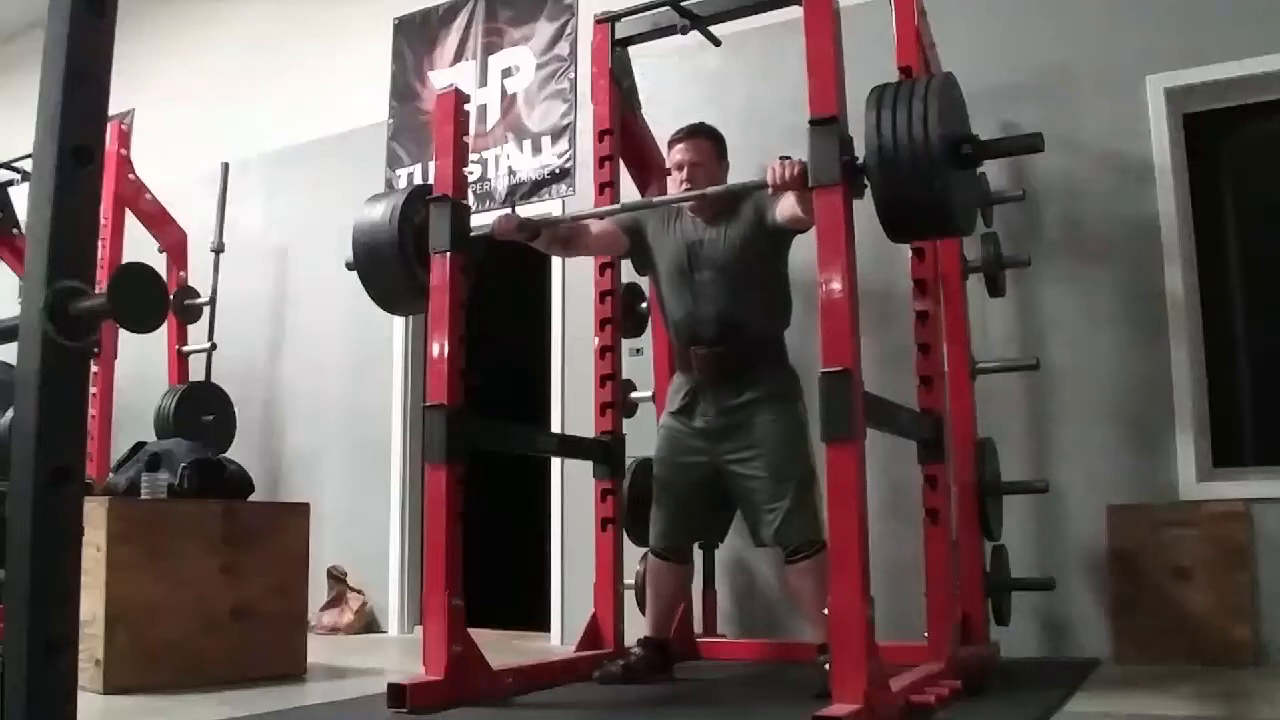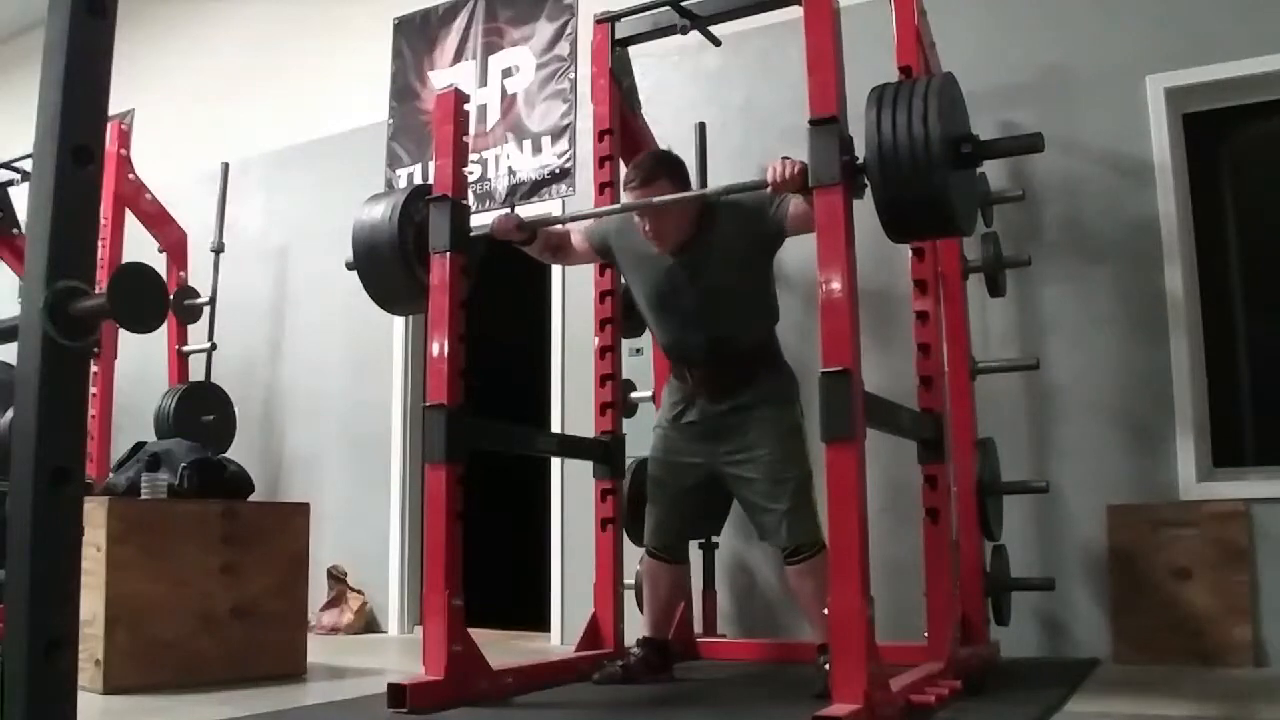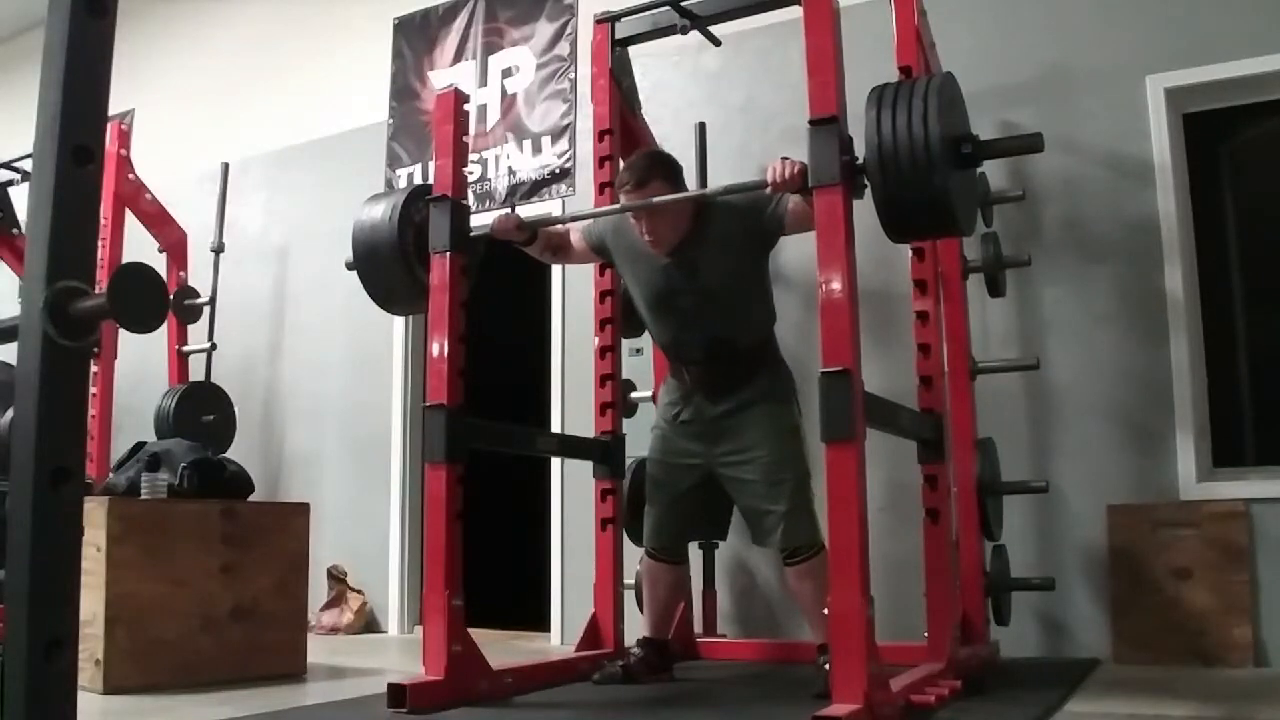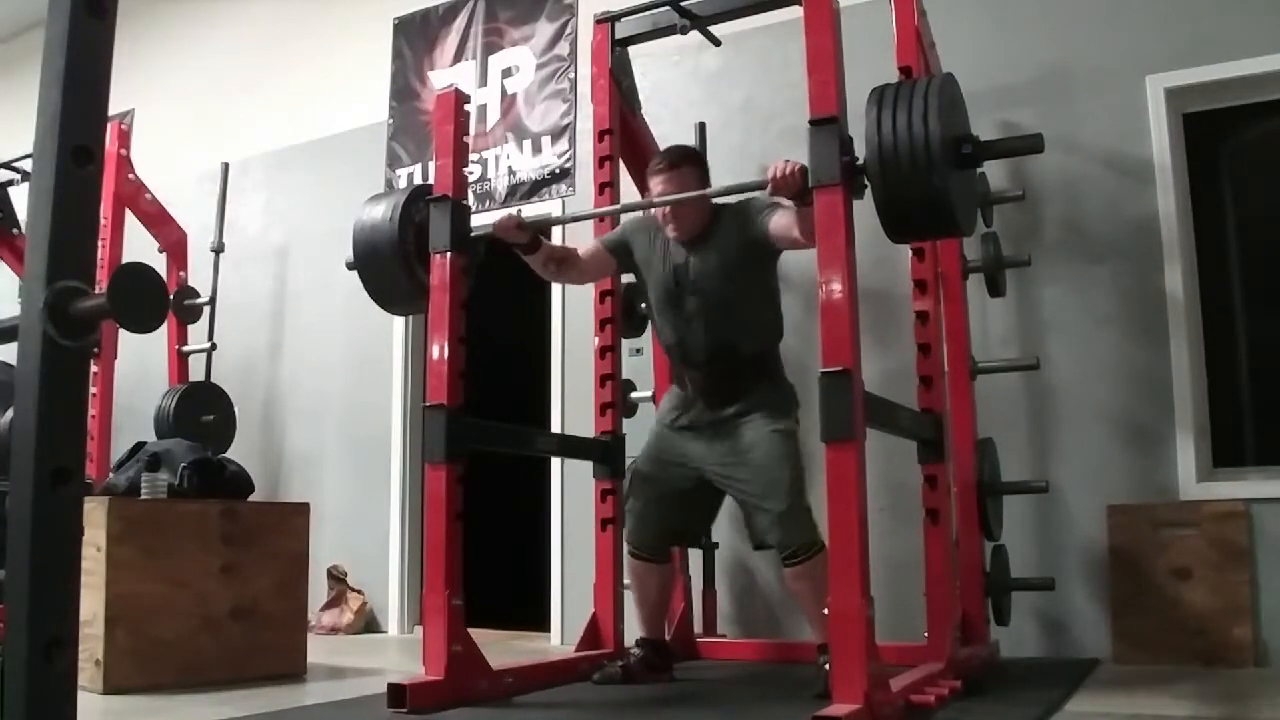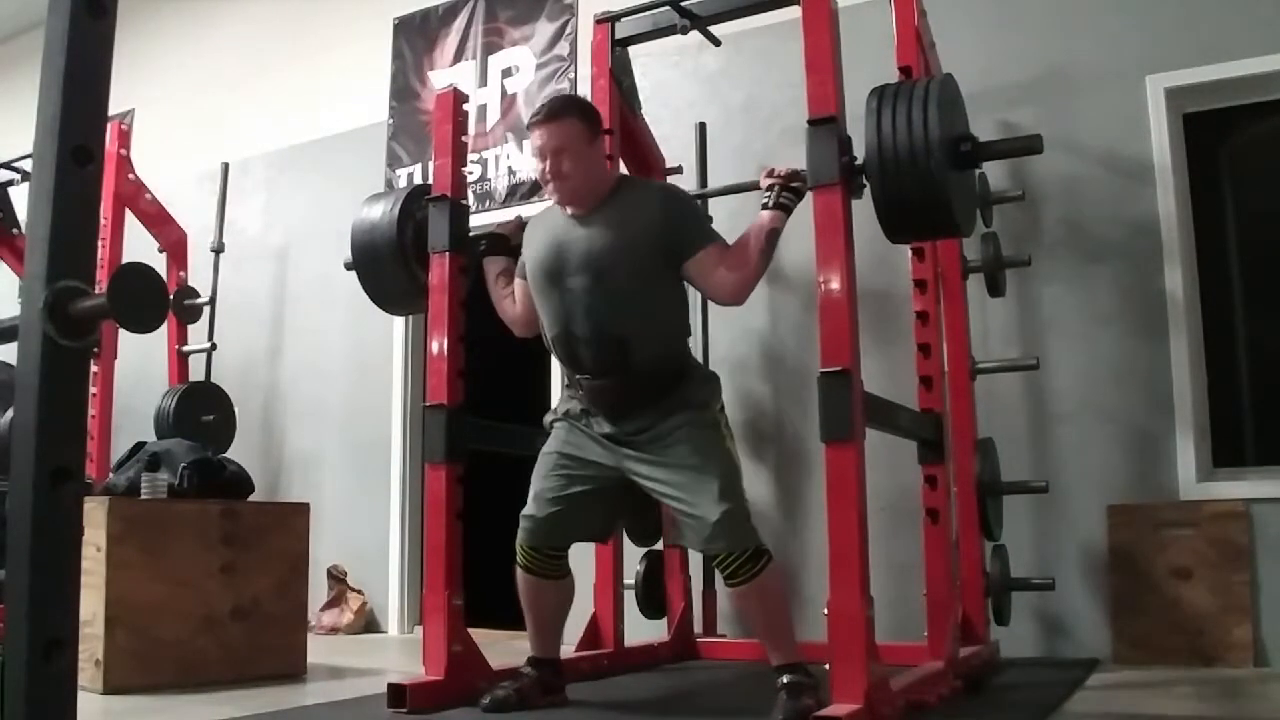
dt=1s
person 1, frame 1
left shoulder: (757, 210)
right shoulder: (654, 224)
left elbow: (804, 210)
right elbow: (580, 237)
left wrist: (800, 182)
right wrist: (528, 231)
left hip: (760, 401)
right hip: (688, 403)
left knee: (794, 535)
right knee: (667, 537)
left ankle: (833, 652)
right ankle: (654, 648)
person 1, frame 2
left shoulder: (743, 217)
right shoulder: (621, 234)
left elbow: (820, 212)
right elbow: (562, 244)
left wrist: (802, 185)
right wrist: (523, 234)
left hip: (757, 403)
right hip: (685, 403)
left knee: (794, 533)
right knee: (662, 534)
left ankle: (832, 652)
right ankle: (653, 649)
person 1, frame 3
left shoulder: (739, 216)
right shoulder: (617, 233)
right elbow: (560, 245)
left wrist: (803, 183)
right wrist: (523, 234)
left hip: (754, 402)
right hip: (682, 405)
left knee: (793, 534)
right knee: (661, 535)
left ankle: (831, 653)
right ankle: (653, 649)
person 1, frame 4
left shoulder: (745, 221)
right shoulder: (640, 235)
left elbow: (808, 230)
right elbow: (570, 265)
left wrist: (800, 192)
right wrist: (527, 242)
left hip: (754, 409)
right hip: (684, 410)
left knee: (791, 531)
right knee: (644, 531)
left ankle: (831, 654)
right ankle: (651, 649)
person 1, frame 5
left shoulder: (660, 205)
right shoulder: (537, 230)
left elbow: (731, 284)
right elbow: (522, 318)
left wrist: (774, 207)
right wrist: (494, 248)
left hip: (673, 414)
right hip: (583, 418)
left knee: (730, 544)
right knee: (535, 542)
